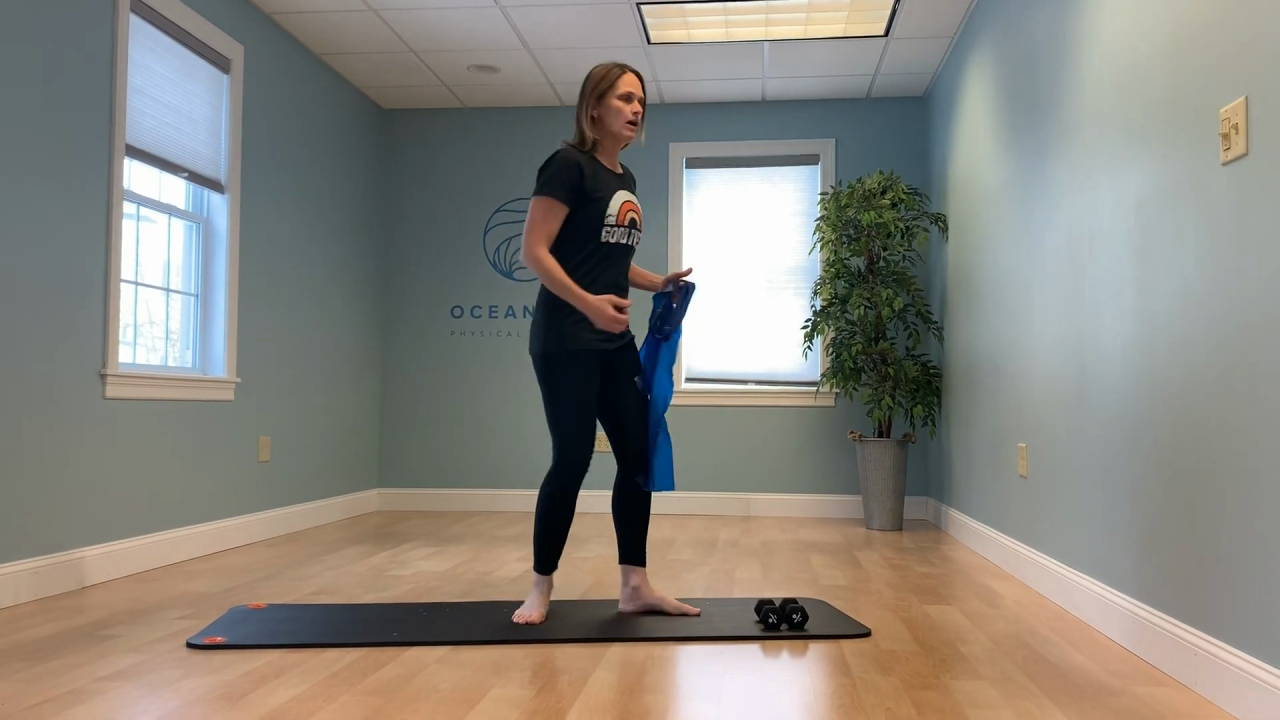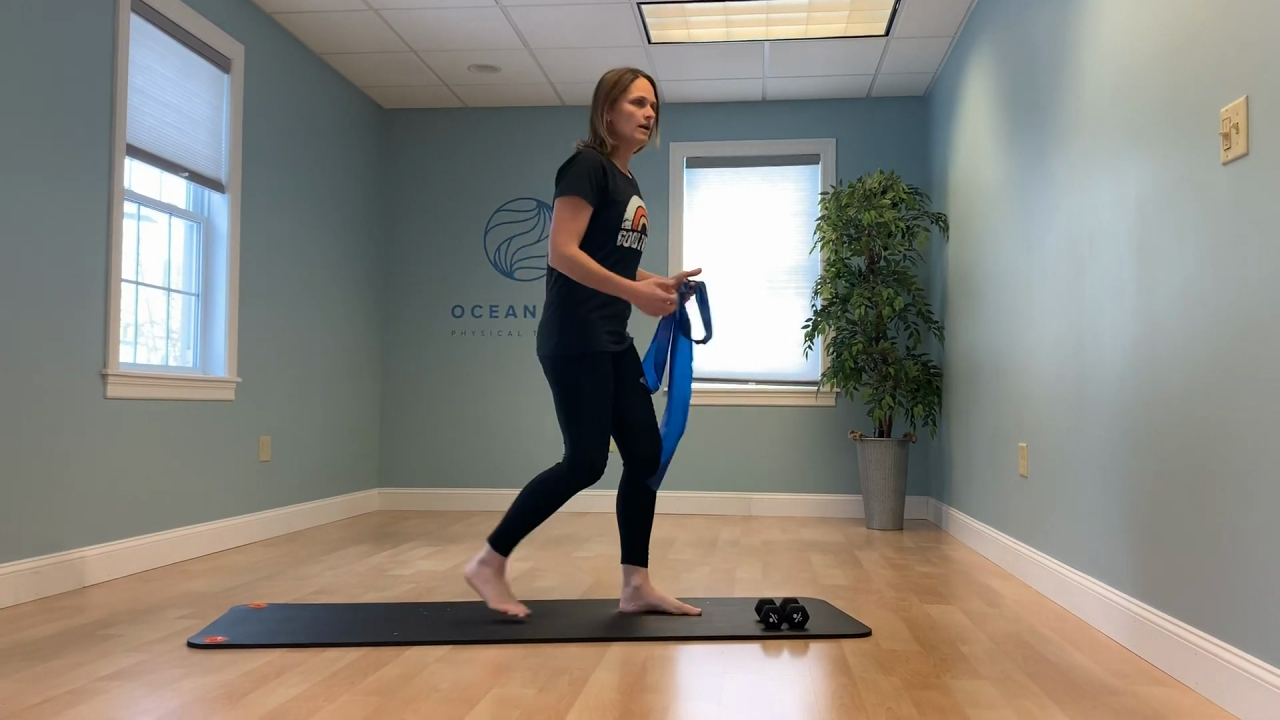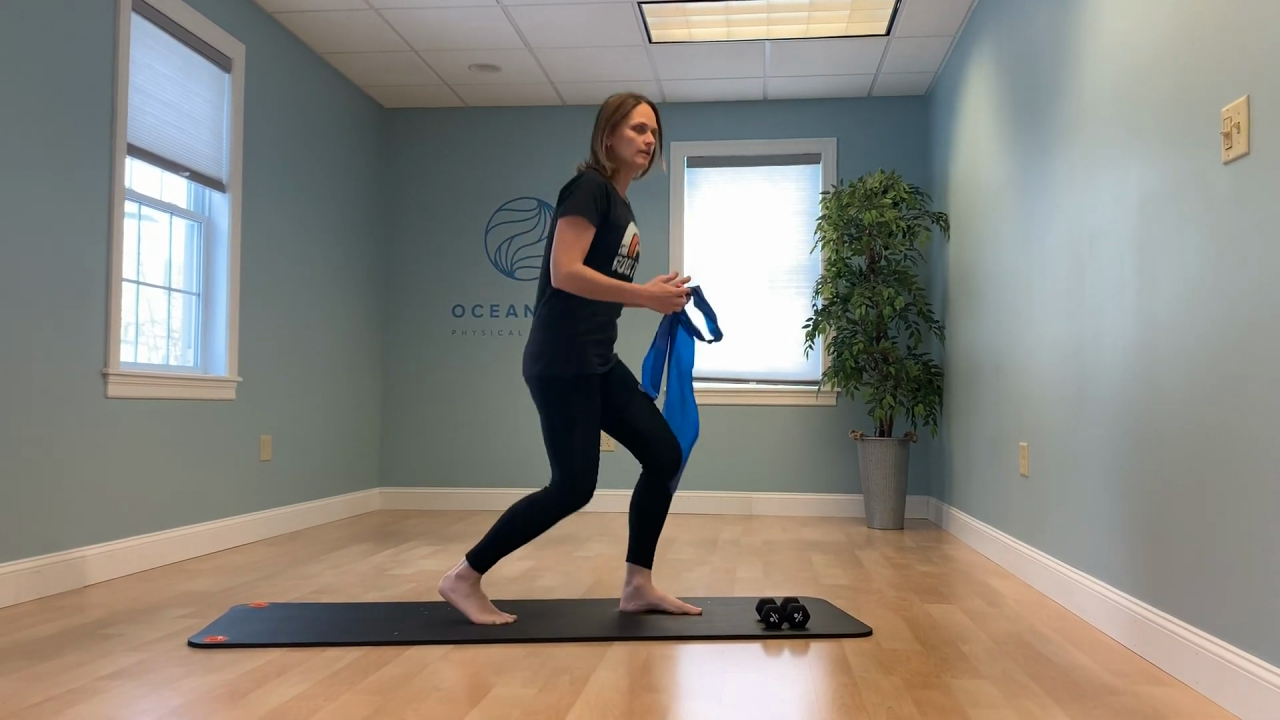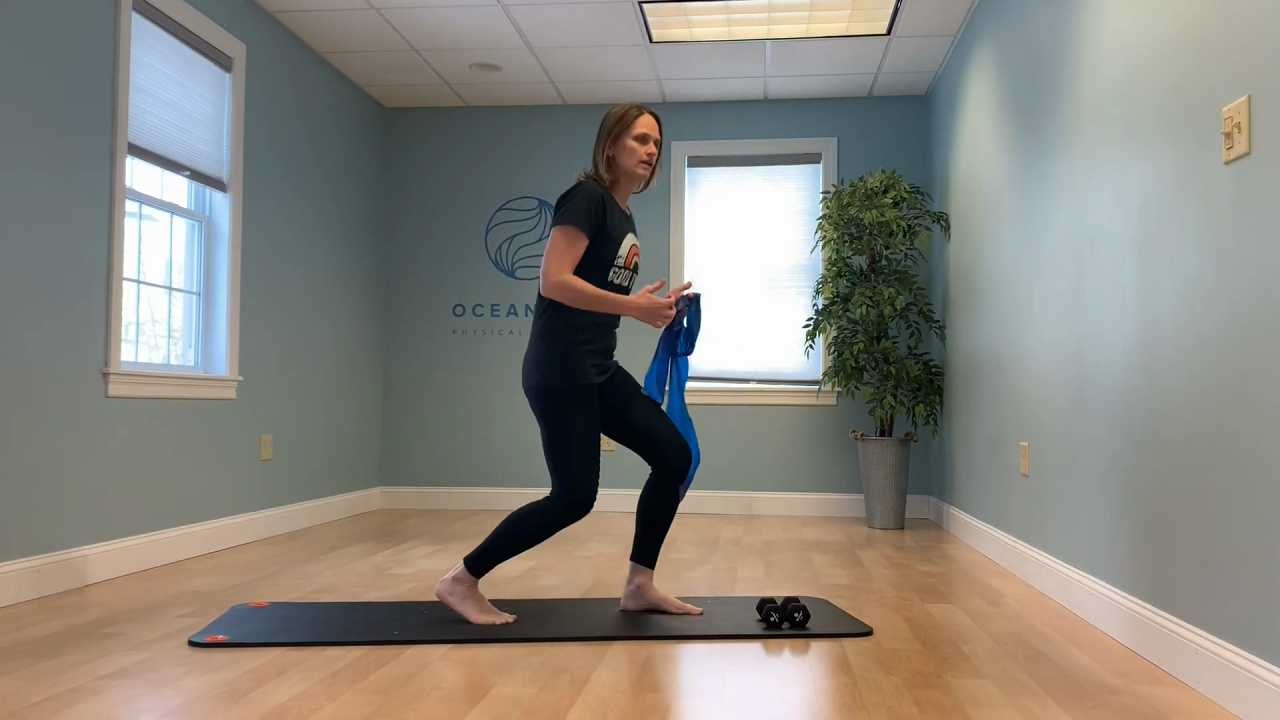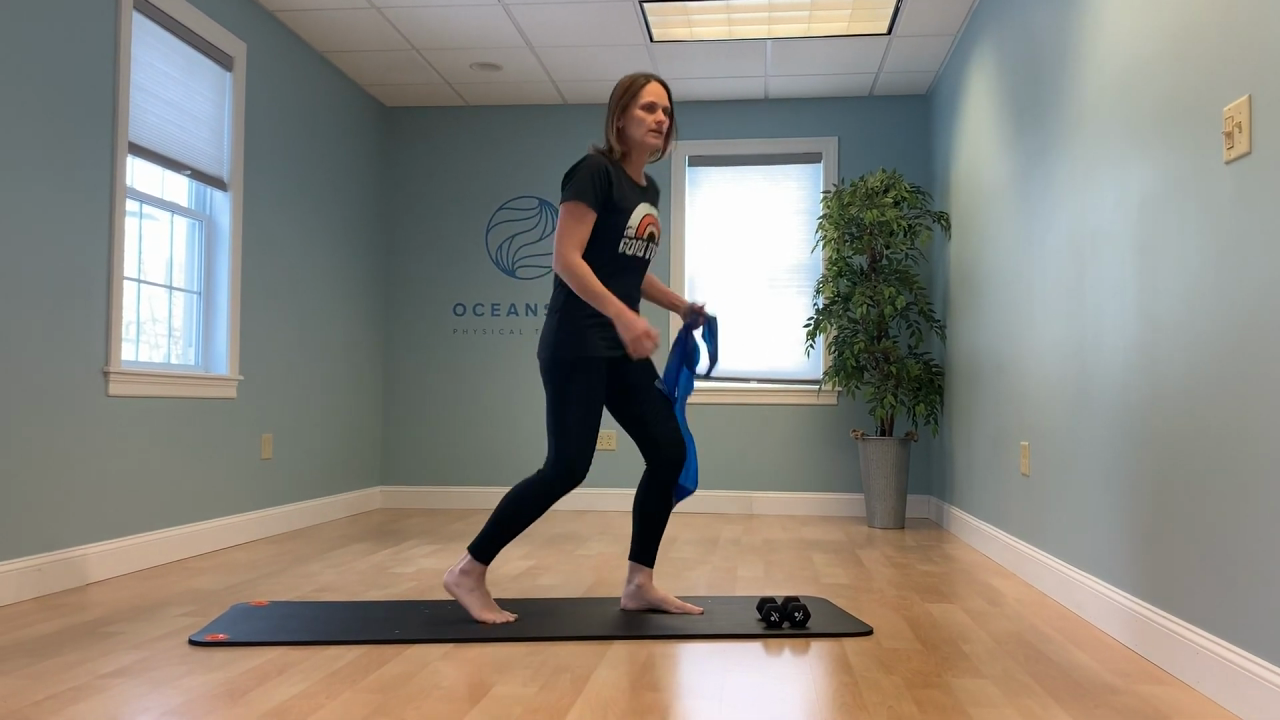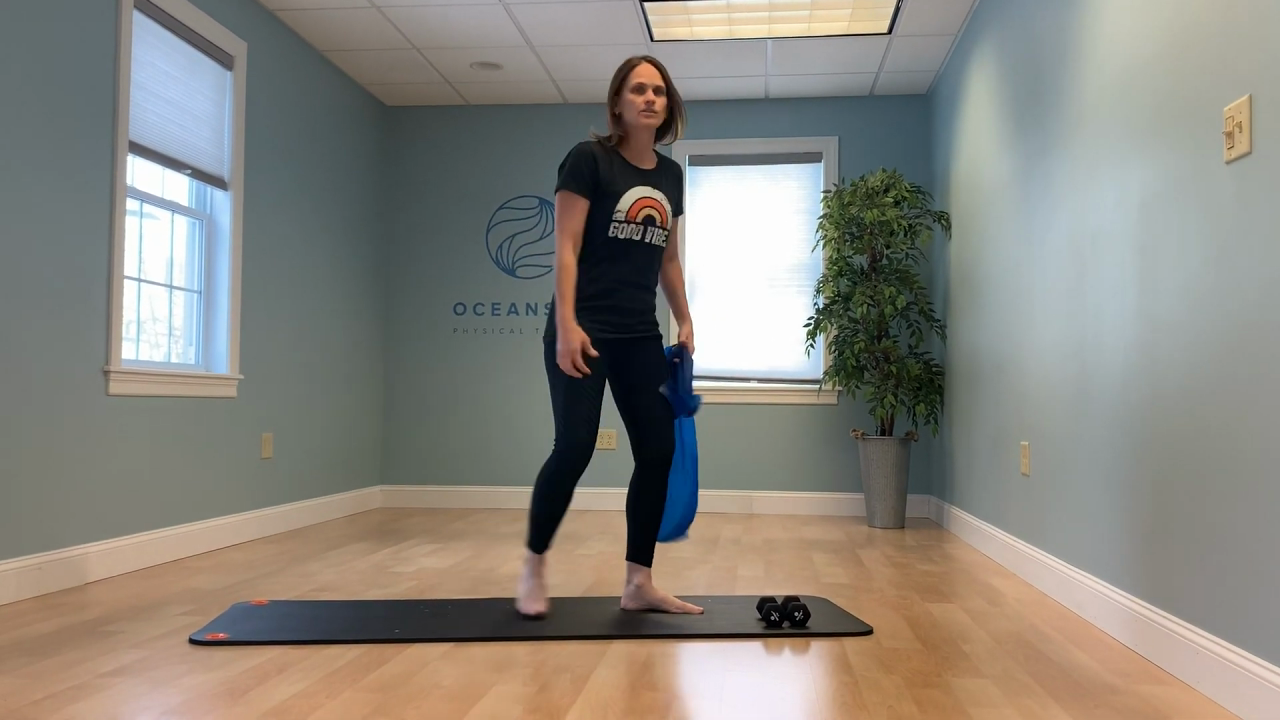
dt=0.2s
person 1, frame 1
left shoulder: (625, 177)
right shoulder: (567, 164)
right elbow: (534, 251)
left wrist: (659, 283)
right wrist: (586, 302)
left hip: (614, 341)
right hip: (566, 338)
left knee: (639, 455)
right knee: (572, 459)
left ankle: (635, 586)
right ankle: (541, 587)
person 1, frame 2
left shoulder: (626, 180)
right shoulder: (587, 166)
right elbow: (563, 252)
left wrist: (659, 283)
right wrist: (634, 293)
left hip: (610, 339)
right hip: (574, 339)
left knee: (646, 453)
right knee: (585, 461)
left ankle: (636, 585)
right ankle: (489, 562)
person 1, frame 3
left shoulder: (619, 202)
right shoulder: (589, 187)
right elbow: (565, 273)
left wrist: (657, 296)
right wrist: (644, 295)
left hip: (597, 361)
right hip: (562, 361)
left knee: (665, 453)
right knee: (573, 487)
left ankle: (637, 584)
right ankle: (464, 577)
person 1, frame 4
left shoulder: (624, 216)
right shoulder: (586, 198)
right elbow: (553, 281)
left wrist: (654, 304)
right wrist: (632, 307)
left hip: (599, 370)
right hip: (560, 370)
left knee: (674, 457)
right knee: (573, 497)
left ankle: (640, 585)
right ankle: (461, 580)
person 1, frame 5
left shoulder: (649, 189)
right shoulder: (593, 172)
right elbow: (567, 259)
left wrist: (679, 305)
right wrist: (622, 315)
left hip: (621, 350)
right hip: (576, 345)
left knee: (670, 453)
right knee: (566, 468)
left ankle: (639, 584)
right ankle: (469, 571)
person 1, frame 6
left shoulder: (671, 174)
right shoulder: (588, 158)
right elbow: (565, 248)
left wrist: (685, 322)
right wrist: (566, 324)
left hip: (640, 337)
right hip: (584, 330)
left knee: (657, 452)
right knee: (574, 448)
left ankle: (639, 583)
right ankle: (533, 566)
